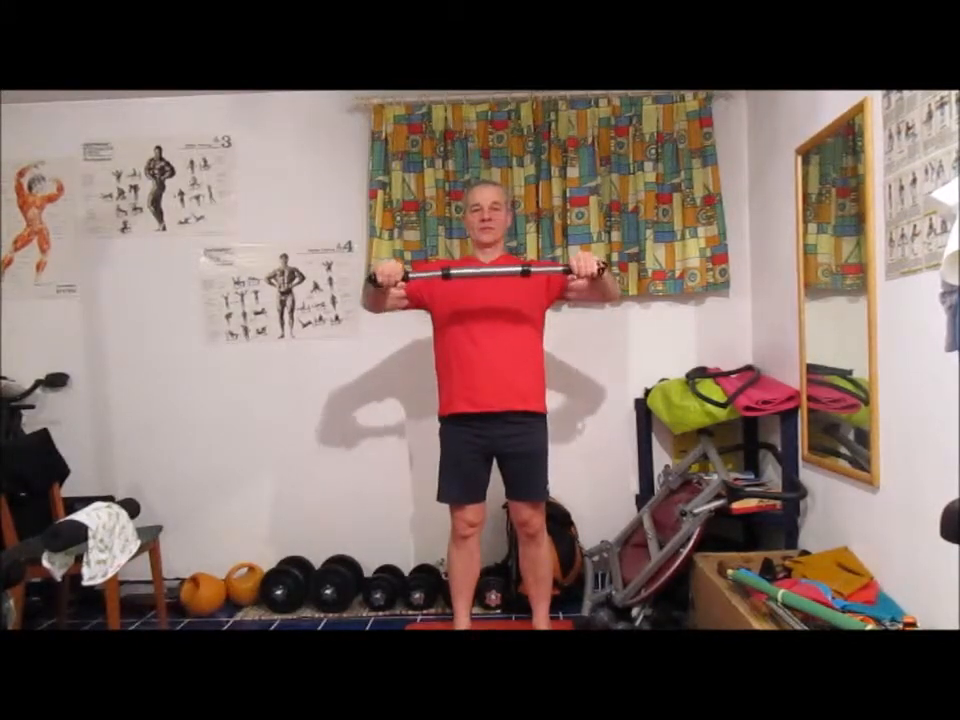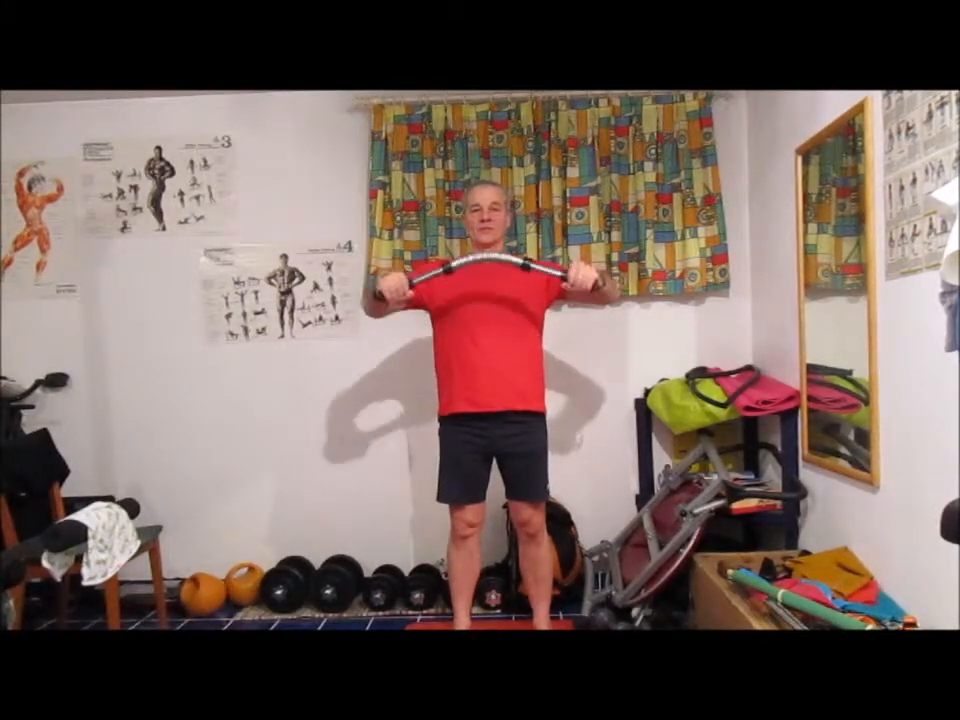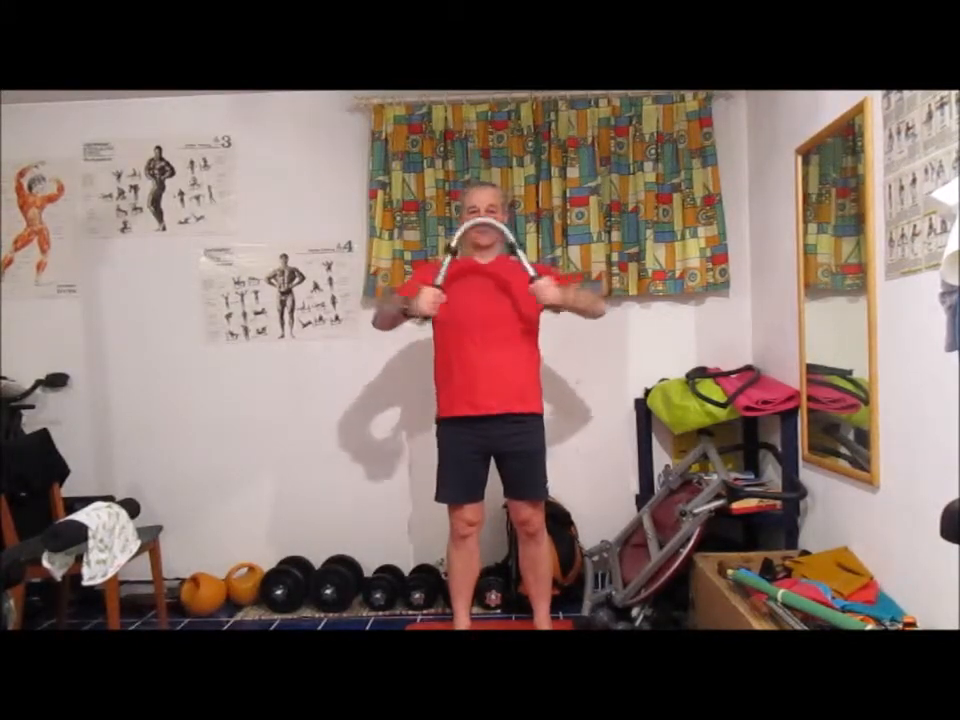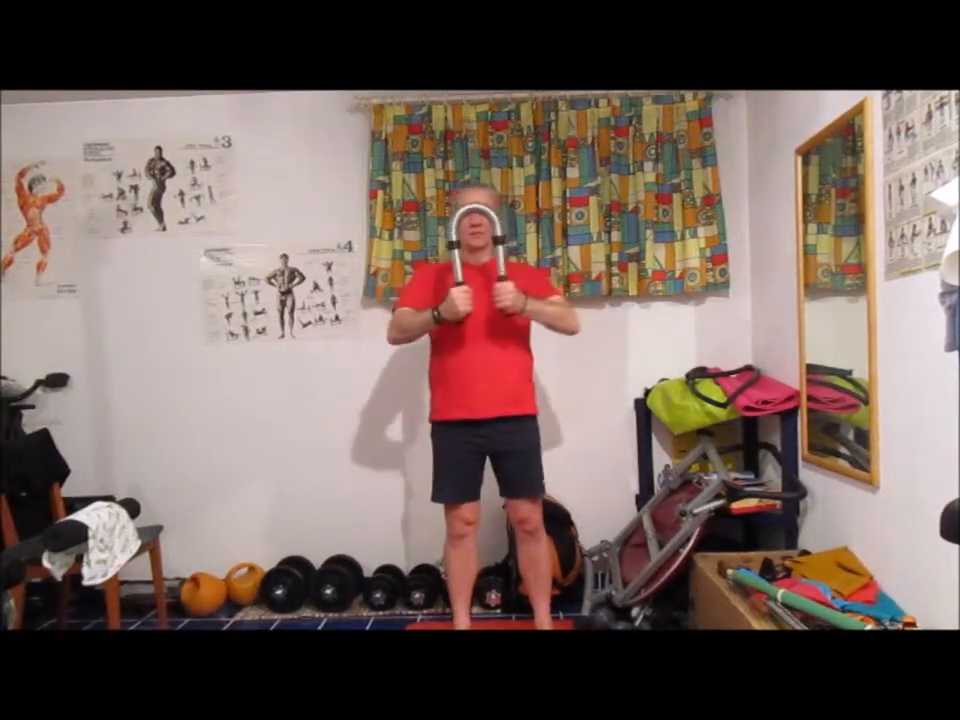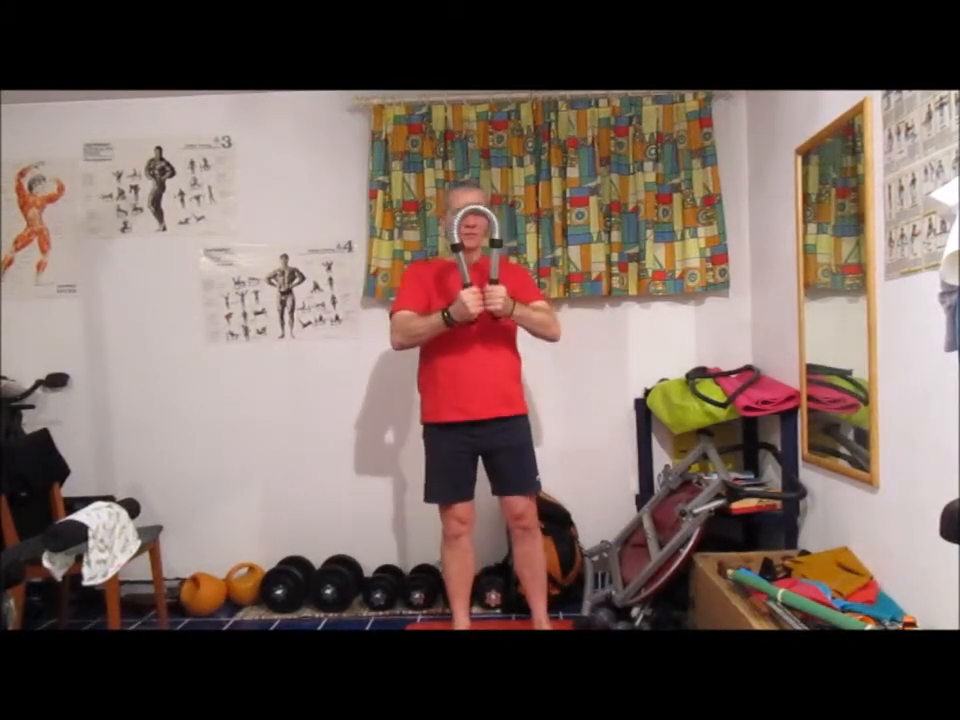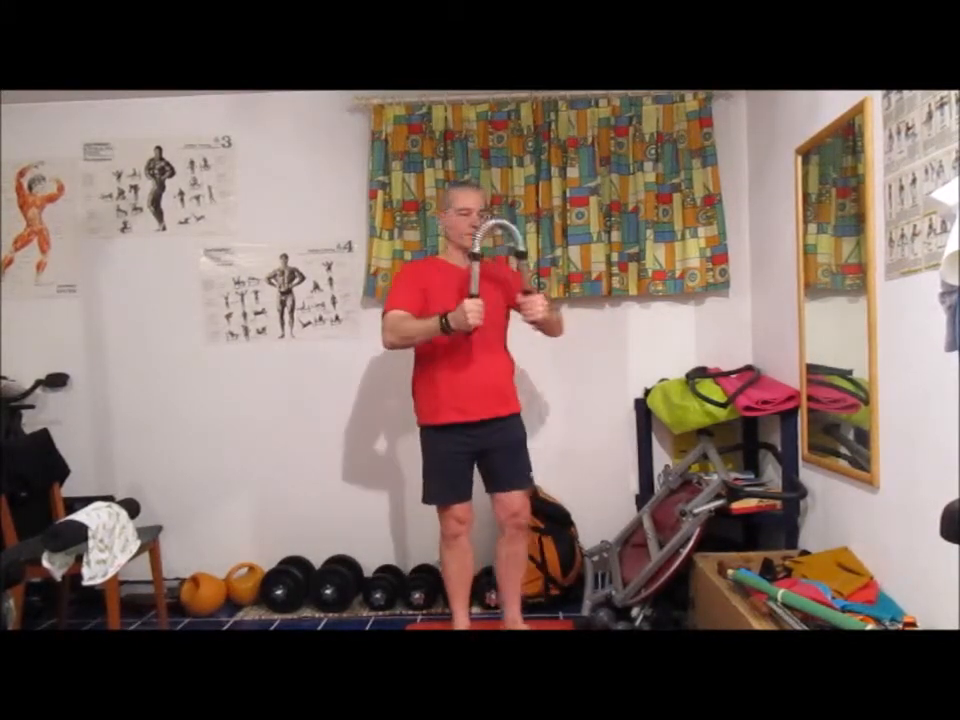
dt=0.2s
person 1, frame 1
left shoulder: (538, 274)
right shoulder: (438, 275)
left elbow: (608, 293)
right elbow: (375, 304)
left wrist: (595, 270)
right wrist: (379, 281)
left hip: (524, 419)
right hip: (462, 421)
left knee: (531, 523)
right knee: (465, 525)
left ankle: (542, 623)
right ankle: (461, 623)
person 1, frame 2
left shoulder: (536, 273)
right shoulder: (438, 275)
left elbow: (610, 296)
right elbow: (374, 309)
left wrist: (593, 280)
right wrist: (382, 292)
left hip: (523, 418)
right hip: (461, 421)
left knee: (531, 523)
right knee: (465, 525)
left ankle: (542, 622)
right ankle: (461, 623)
person 1, frame 3
left shoulder: (531, 272)
right shoulder: (435, 273)
left elbow: (595, 308)
right elbow: (382, 319)
left wrist: (560, 295)
right wrist: (412, 306)
left hip: (521, 418)
right hip: (459, 421)
left knee: (530, 522)
right knee: (464, 525)
left ankle: (542, 622)
right ankle: (461, 623)
person 1, frame 4
left shoulder: (524, 274)
right shoulder: (430, 275)
left elbow: (570, 323)
right elbow: (396, 331)
left wrist: (522, 304)
right wrist: (444, 312)
left hip: (515, 418)
right hip: (454, 421)
left knee: (528, 521)
right knee: (461, 525)
left ankle: (544, 622)
right ankle: (461, 623)
person 1, frame 5
left shoulder: (511, 273)
right shoulder: (421, 274)
left elbow: (552, 330)
right elbow: (400, 335)
left wrist: (517, 308)
right wrist: (453, 315)
left hip: (507, 418)
right hip: (447, 422)
left knee: (524, 517)
right knee: (457, 524)
left ankle: (541, 621)
right ankle: (461, 623)
person 1, frame 6
left shoulder: (501, 274)
right shoulder: (416, 274)
left elbow: (548, 323)
right elbow: (392, 334)
left wrist: (546, 316)
right wrist: (450, 321)
left hip: (502, 417)
right hip: (444, 422)
left knee: (516, 514)
right knee: (456, 524)
left ankle: (512, 616)
right ankle: (460, 623)
